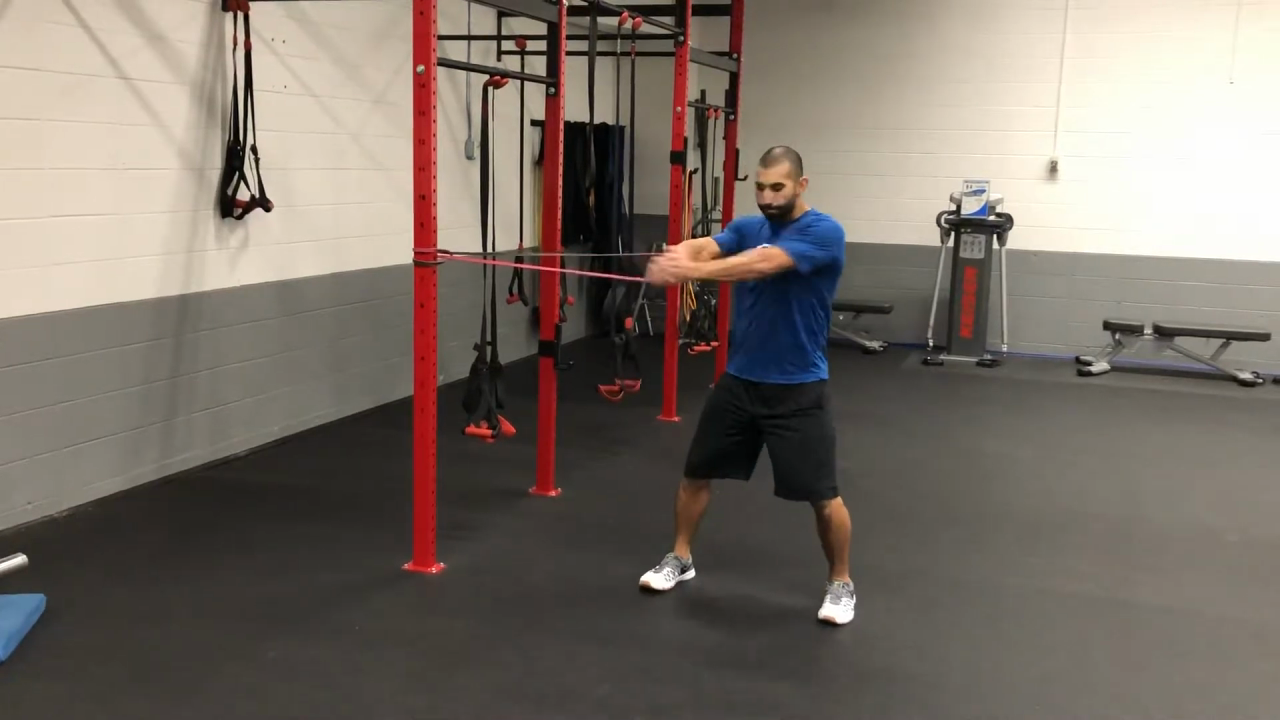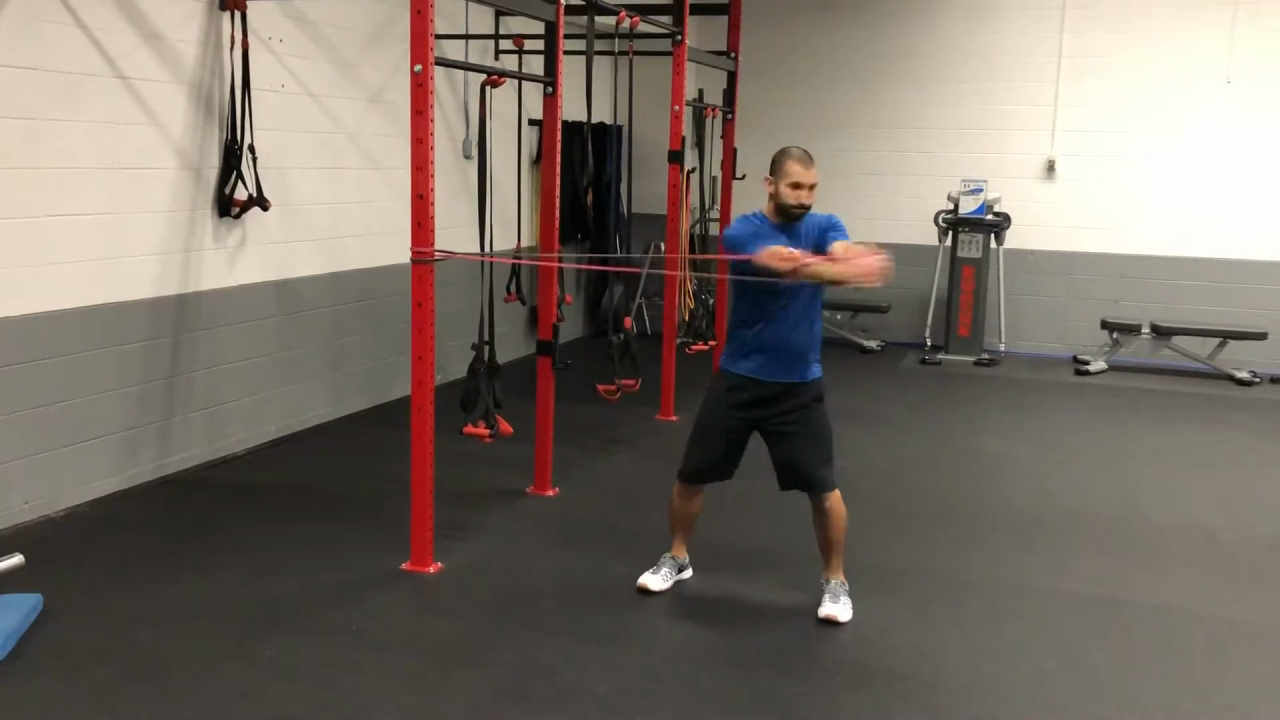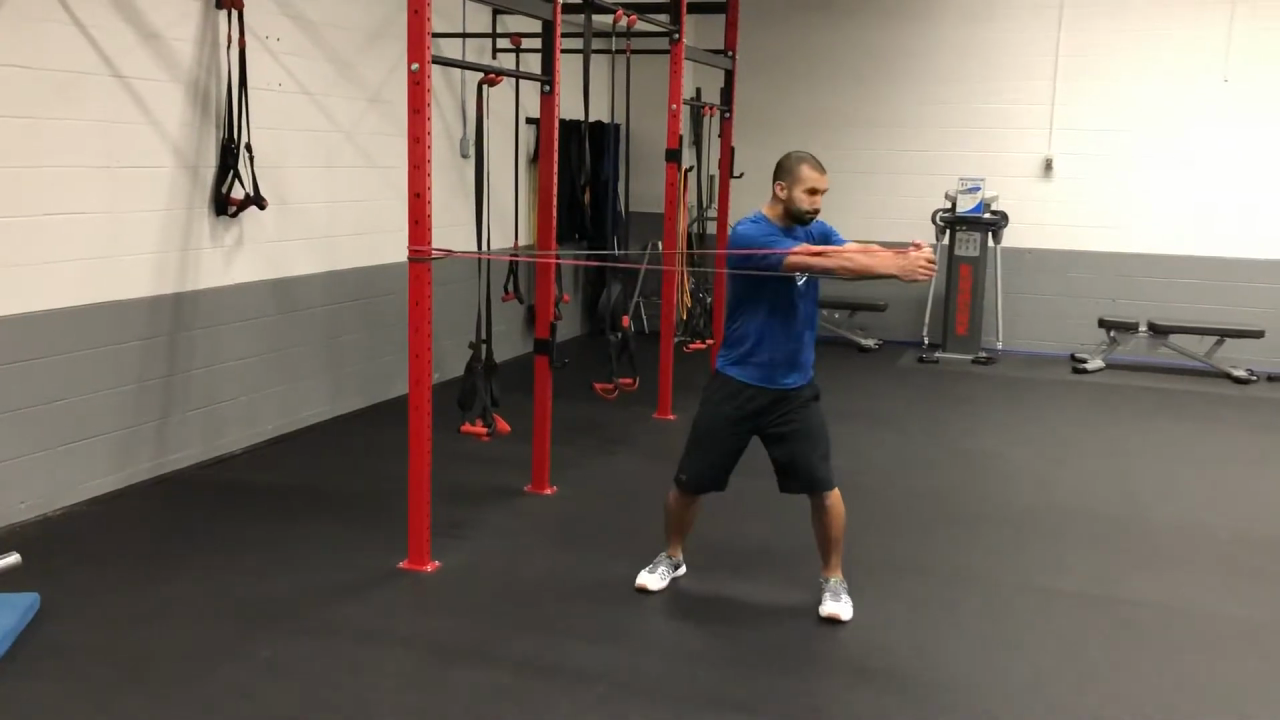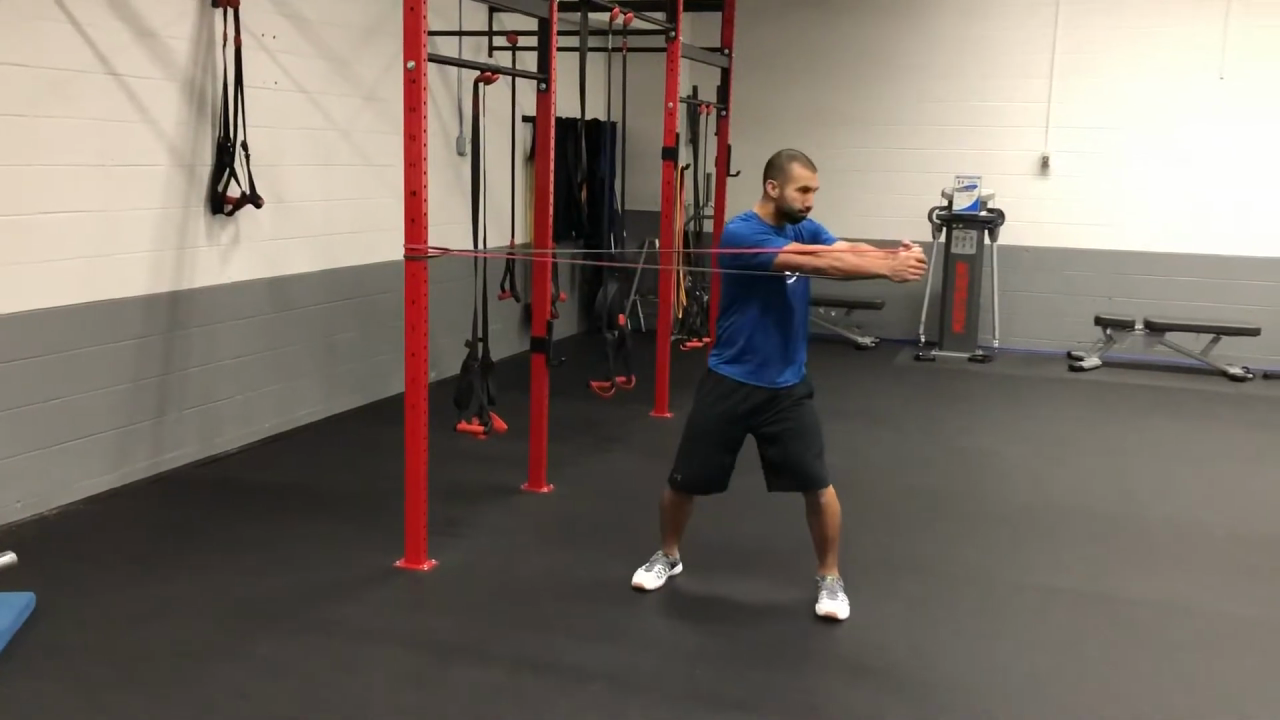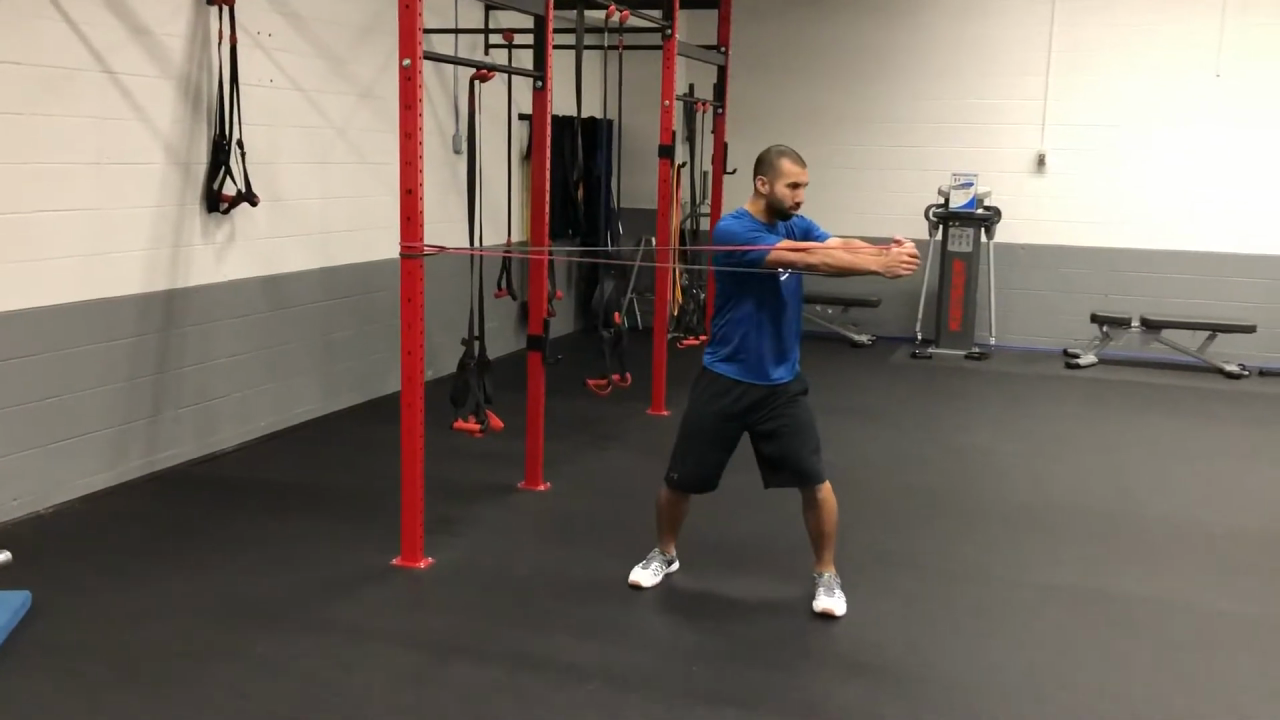
dt=0.2s
person 1, frame 1
left shoulder: (825, 232)
right shoulder: (749, 226)
left elbow: (763, 265)
right elbow: (705, 246)
left wrist: (693, 273)
right wrist: (676, 257)
left hip: (798, 387)
right hip: (739, 379)
left knee: (822, 494)
right knee: (697, 473)
left ankle: (840, 583)
right ankle: (680, 558)
person 1, frame 2
left shoulder: (825, 226)
right shoulder: (744, 231)
left elbow: (843, 254)
right elbow: (782, 262)
left wrist: (862, 261)
right wrist: (846, 272)
left hip: (798, 383)
right hip: (739, 378)
left knee: (823, 489)
right knee: (692, 475)
left ankle: (835, 581)
right ankle: (676, 558)
person 1, frame 3
left shoulder: (815, 230)
right shoulder: (750, 236)
left elbow: (856, 252)
right elbow: (823, 263)
left wrist: (905, 255)
right wrist: (898, 269)
left hip: (794, 388)
right hip: (737, 383)
left knee: (823, 487)
right knee: (690, 482)
left ankle: (833, 579)
right ankle: (672, 557)
person 1, frame 4
left shoulder: (805, 229)
right shoulder: (741, 234)
left elbow: (846, 250)
right elbow: (814, 263)
left wrist: (894, 255)
right wrist: (887, 269)
left hip: (787, 386)
right hip: (730, 382)
left knee: (818, 486)
right knee: (685, 482)
left ankle: (830, 578)
right ankle: (668, 555)
person 1, frame 5
left shoulder: (797, 225)
right shoulder: (733, 231)
left elbow: (839, 247)
right elbow: (804, 260)
left wrist: (885, 250)
right wrist: (879, 265)
left hip: (782, 382)
right hip: (725, 380)
left knee: (814, 482)
right knee: (681, 481)
left ankle: (826, 575)
right ankle: (664, 554)
